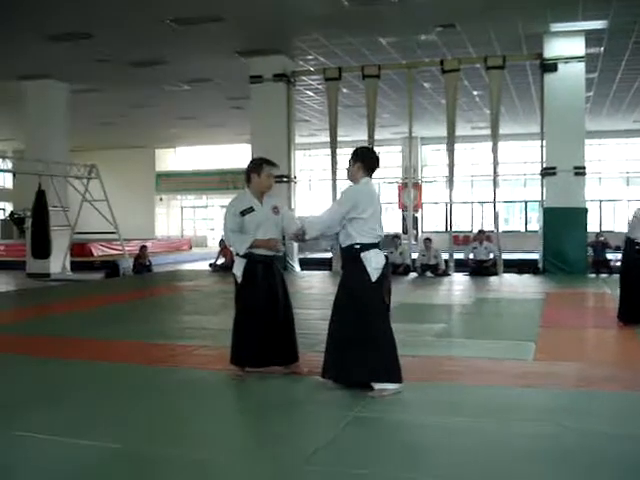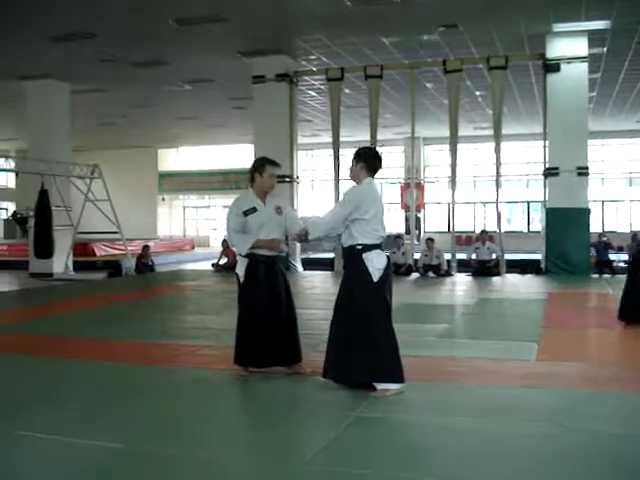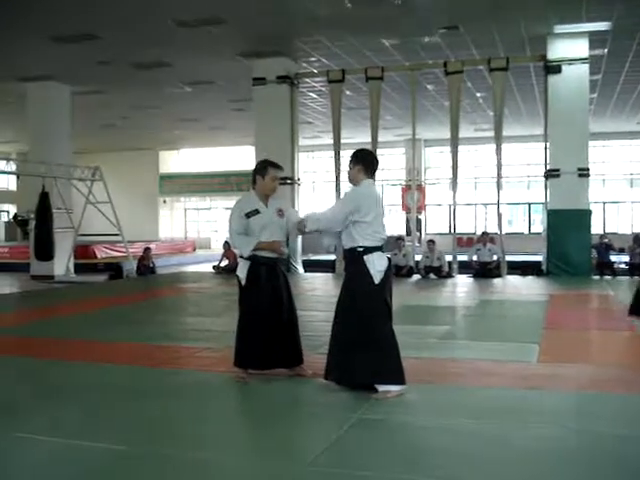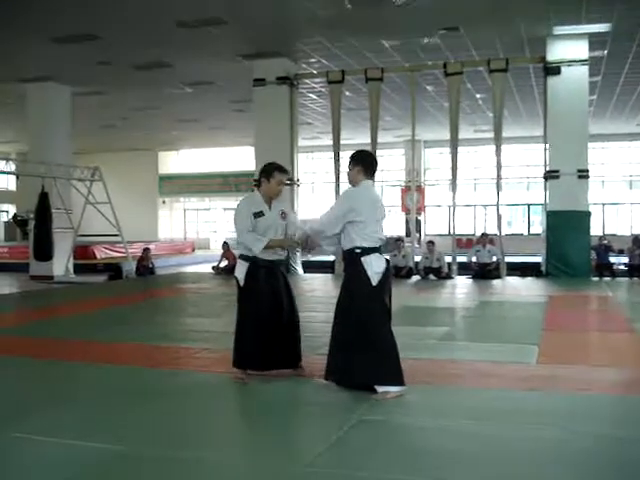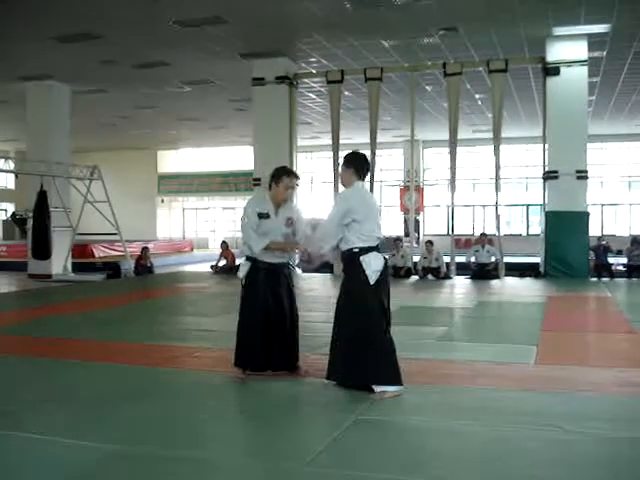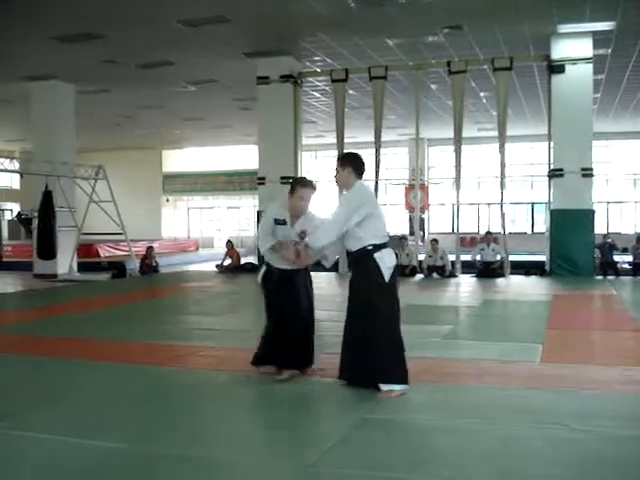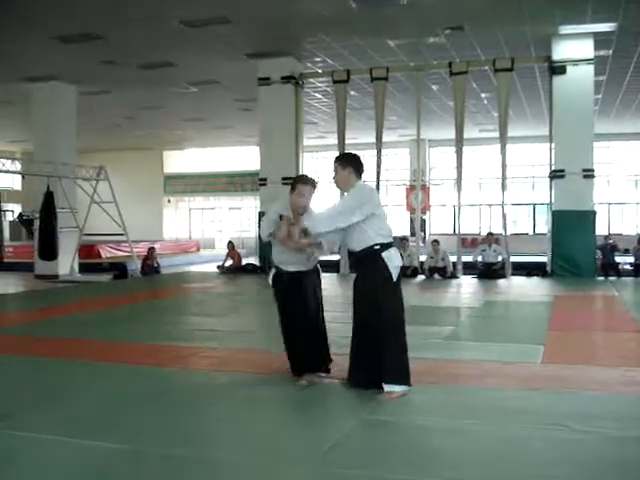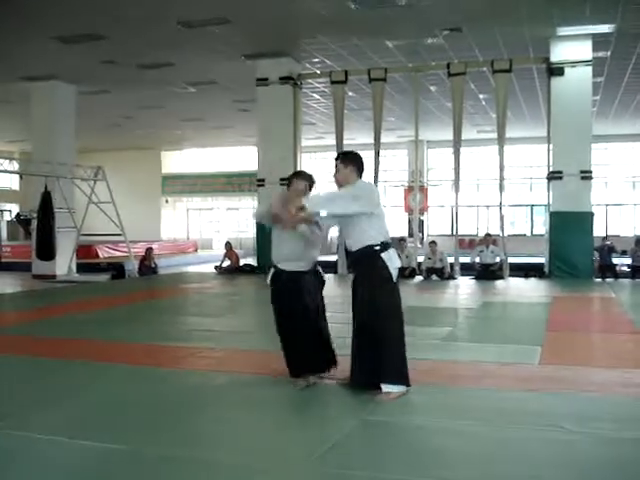
dt=0.2s
person 1, frame 1
left shoulder: (355, 192)
right shoulder: (369, 193)
left elbow: (330, 221)
right elbow: (343, 225)
left wrist: (304, 230)
right wrist: (311, 228)
left hip: (362, 263)
right hip: (365, 261)
left knee: (373, 321)
right knee: (350, 319)
left ankle: (388, 379)
right ankle: (355, 372)
person 1, frame 2
left shoulder: (358, 193)
right shoulder: (371, 193)
left elbow: (333, 222)
right elbow: (346, 225)
left wrist: (308, 230)
right wrist: (315, 229)
left hip: (365, 263)
right hip: (367, 261)
left knee: (374, 321)
right knee: (351, 319)
left ankle: (390, 379)
right ankle: (355, 372)
person 1, frame 3
left shoulder: (357, 195)
right shoulder: (371, 195)
left elbow: (330, 219)
right elbow: (344, 225)
left wrist: (305, 222)
right wrist: (315, 224)
left hip: (365, 265)
right hip: (367, 263)
left knee: (375, 324)
right knee: (351, 321)
left ankle: (391, 381)
right ankle: (355, 374)
person 1, frame 4
left shoulder: (353, 196)
right shoulder: (373, 198)
left elbow: (328, 224)
left wrist: (308, 234)
right wrist: (319, 234)
left hip: (364, 267)
right hip: (368, 264)
left knee: (375, 325)
right knee: (350, 322)
left ankle: (391, 382)
right ankle: (353, 375)
person 1, frame 5
left shoulder: (349, 197)
right shoulder: (364, 197)
left elbow: (330, 230)
left wrist: (311, 251)
right wrist: (322, 251)
left hip: (363, 266)
right hip: (364, 265)
left knee: (372, 324)
right knee: (350, 322)
left ankle: (389, 382)
right ankle: (353, 375)
person 1, frame 6
left shoulder: (359, 194)
right shoulder: (354, 197)
left elbow: (334, 225)
right elbow: (338, 231)
left wrist: (307, 243)
right wrist: (314, 251)
left hip: (375, 263)
right hip: (364, 265)
left knee: (382, 322)
right knee: (359, 321)
left ankle: (395, 380)
right ankle: (362, 374)
person 1, frame 7
left shoulder: (364, 193)
right shoulder: (349, 200)
left elbow: (332, 217)
right elbow: (332, 225)
left wrist: (303, 224)
right wrist: (307, 236)
left hip: (380, 263)
right hip: (365, 265)
left knee: (387, 322)
right knee: (365, 321)
left ankle: (397, 382)
right ankle: (366, 374)
person 1, frame 8
left shoulder: (365, 191)
right shoulder: (347, 199)
left elbow: (329, 201)
right elbow: (330, 208)
right wrist: (305, 213)
left hip: (378, 263)
right hip: (362, 264)
left knee: (386, 321)
right knee: (363, 321)
left ankle: (395, 382)
right ankle: (365, 374)
person 2, frame 1
left shoulder: (274, 203)
right shoulder: (238, 204)
left elbow: (292, 226)
right elbow: (231, 236)
right wrist: (260, 243)
left hip: (272, 266)
right hip: (250, 267)
left knee: (282, 313)
right knee: (248, 315)
left ankle: (287, 359)
right ankle: (241, 362)
person 2, frame 2
left shoulder: (278, 203)
right shoulder: (241, 203)
left elbow: (295, 226)
right elbow: (234, 236)
right wrist: (263, 243)
left hip: (275, 266)
right hip: (253, 267)
left knee: (284, 313)
right knee: (251, 315)
left ankle: (290, 360)
right ankle: (244, 362)
person 2, frame 3
left shoulder: (280, 204)
right shoulder: (243, 205)
left elbow: (296, 225)
right elbow: (236, 238)
right wrist: (265, 245)
left hip: (276, 268)
right hip: (254, 269)
left knee: (285, 315)
right knee: (252, 317)
left ankle: (292, 362)
right ankle: (244, 364)
person 2, frame 4
left shoulder: (283, 205)
right shoulder: (246, 205)
left elbow: (294, 230)
right elbow: (246, 237)
right wrist: (278, 242)
left hip: (277, 268)
right hip: (254, 269)
left knee: (287, 314)
right knee: (251, 317)
left ankle: (291, 361)
right ankle: (244, 365)
person 2, frame 5
left shoulder: (293, 210)
right shoulder: (254, 204)
left elbow: (303, 238)
right elbow: (250, 236)
right wrist: (280, 245)
left hip: (281, 271)
right hip: (257, 270)
left knee: (287, 317)
right knee: (252, 317)
left ankle: (288, 363)
right ankle: (247, 364)
person 2, frame 6
left shoulder: (313, 221)
right shoulder: (274, 210)
right elbow: (264, 237)
left wrist: (303, 255)
right wrist: (282, 248)
left hip: (298, 275)
right hip: (274, 274)
left knee: (302, 318)
right knee: (279, 318)
left ankle: (297, 363)
right ankle: (277, 362)
person 2, frame 7
right shoulder: (278, 209)
left elbow: (325, 243)
right elbow: (265, 230)
right wrist: (279, 233)
left hip: (307, 276)
right hip: (283, 277)
left knee: (312, 321)
right knee: (293, 323)
left ankle: (314, 366)
right ankle: (304, 369)
person 2, frame 8
right shoulder: (276, 208)
left elbow: (317, 236)
right elbow: (261, 216)
right wrist: (275, 210)
left hip: (307, 277)
right hip: (281, 277)
left knee: (314, 322)
right knee: (290, 326)
left ankle: (317, 366)
right ankle: (302, 370)
